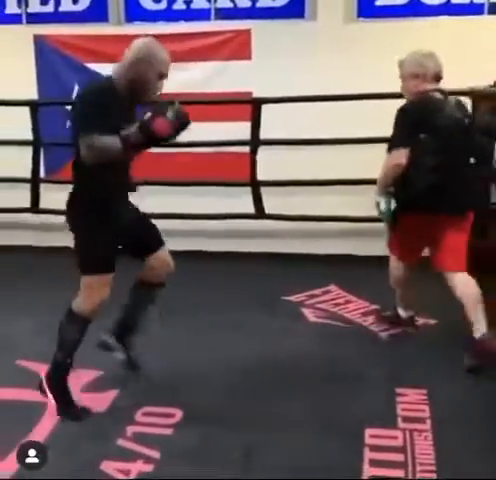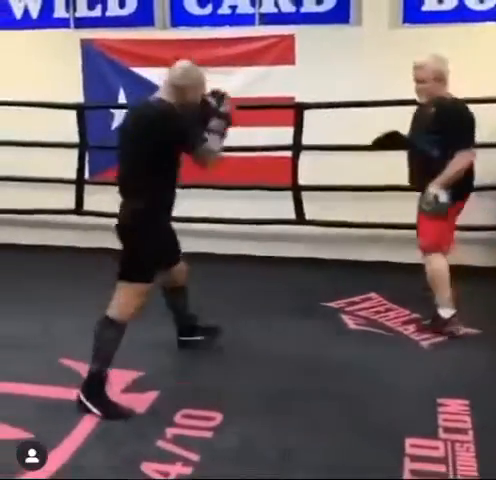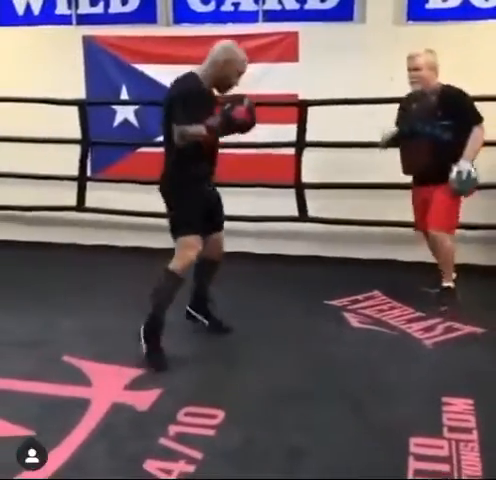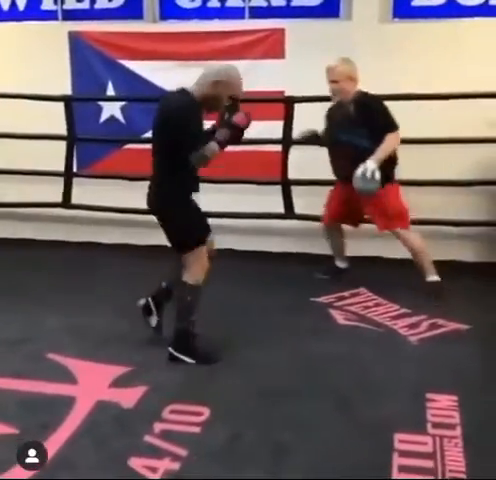
dt=0.5s
person 1, frame 1
left shoulder: (125, 100)
right shoulder: (99, 95)
right elbow: (89, 151)
left wrist: (153, 128)
right wrist: (138, 134)
left hip: (118, 205)
right hip: (92, 210)
left knee: (161, 267)
right knee: (94, 296)
left ankle: (121, 335)
right ankle: (55, 380)
person 1, frame 2
left shoulder: (144, 111)
right shoulder: (168, 115)
right elbow: (207, 156)
left wrist: (198, 118)
right wrist: (218, 119)
left hip: (147, 213)
right hip: (146, 218)
left knee: (177, 272)
right knee: (128, 302)
left ankle: (186, 329)
right ankle: (92, 388)
person 1, frame 3
left shoulder: (208, 92)
right shoulder: (187, 88)
right elbow: (184, 136)
left wrist: (229, 120)
right wrist: (223, 121)
left hip: (203, 182)
right hip: (180, 184)
left knee: (214, 248)
right knee: (187, 257)
left ankle: (199, 307)
right ankle: (152, 330)
person 1, frame 4
left shoulder: (180, 101)
right shoulder: (185, 107)
right elbow: (200, 156)
left wrist: (219, 131)
right wrist: (227, 132)
left hip: (173, 193)
right hip: (172, 197)
left knee: (203, 249)
right knee: (198, 264)
left ankle: (157, 300)
right ankle: (182, 343)
person 2, frame 1
left shoulder: (412, 112)
right shoulder: (461, 109)
left elbow: (398, 159)
left wrist: (381, 190)
left hip: (418, 203)
right hip: (460, 203)
left knee: (400, 255)
right knee: (456, 270)
left ankle: (404, 314)
person 2, frame 2
left shoulder: (454, 112)
right shoulder: (424, 109)
left elbow: (465, 156)
left wrist: (438, 185)
left hip: (446, 192)
right hip: (434, 189)
left knee: (432, 249)
right knee: (437, 243)
left ankle: (446, 316)
right ankle: (442, 292)
person 2, frame 3
left shoulder: (453, 97)
right shoulder: (408, 103)
left elbow: (478, 128)
left wrist: (466, 160)
right wrist: (392, 136)
left hip: (447, 178)
right hip: (421, 178)
left knee: (438, 231)
right knee: (427, 230)
left ankle: (449, 285)
right ankle: (446, 278)
person 2, frame 4
left shoulder: (370, 104)
right shoulder: (334, 111)
left elbow: (394, 136)
left wrist: (374, 161)
right wrist: (315, 137)
left hip: (378, 179)
right hip: (348, 179)
left knee: (400, 228)
right knee: (329, 220)
left ankle: (432, 278)
right ankle: (340, 264)
